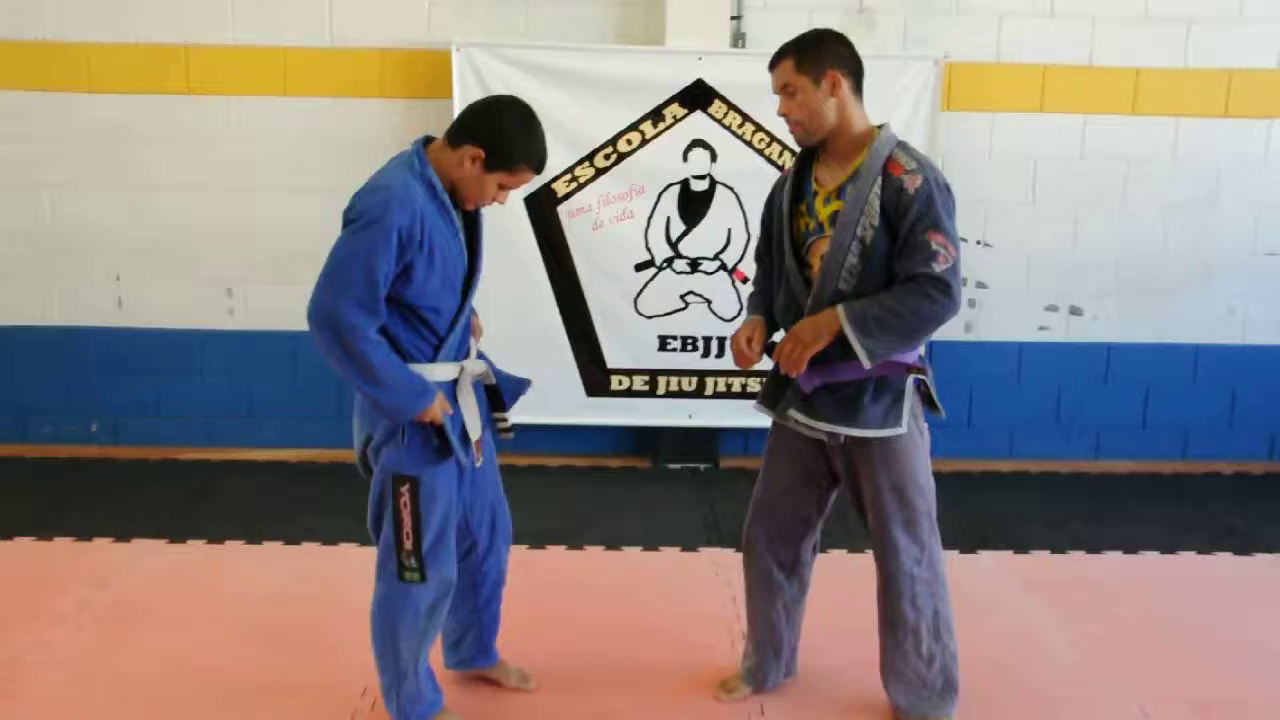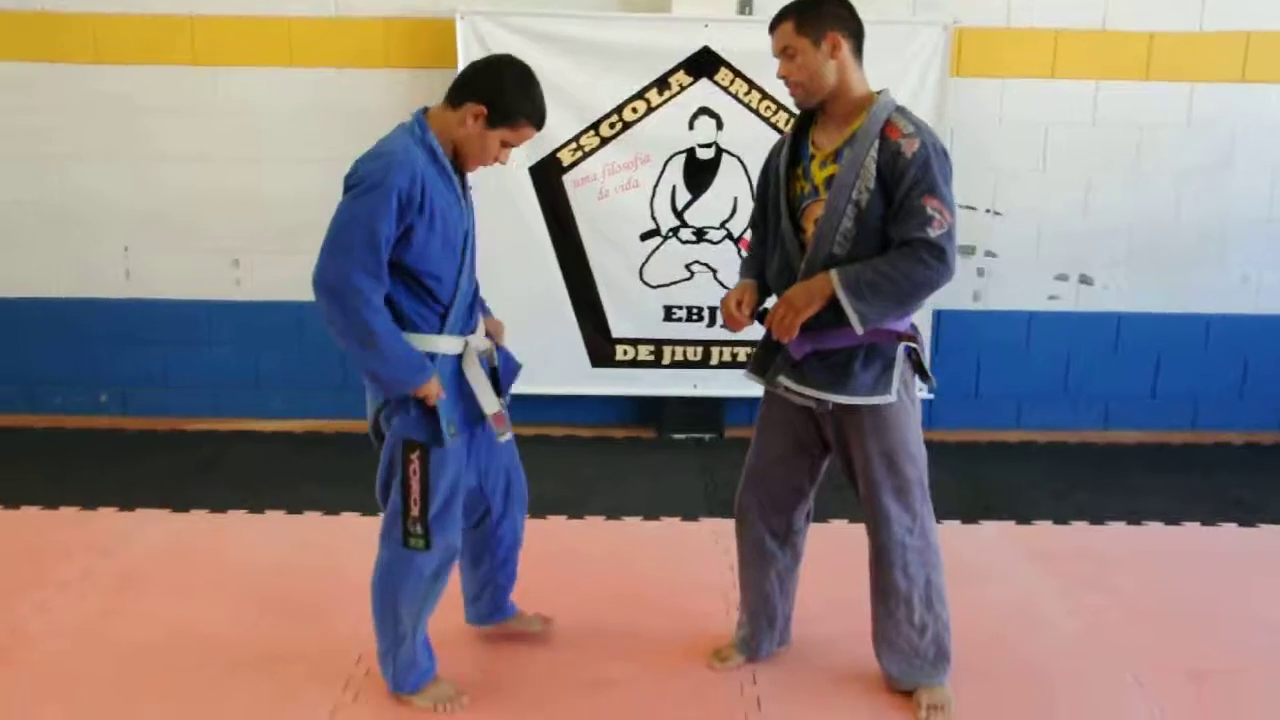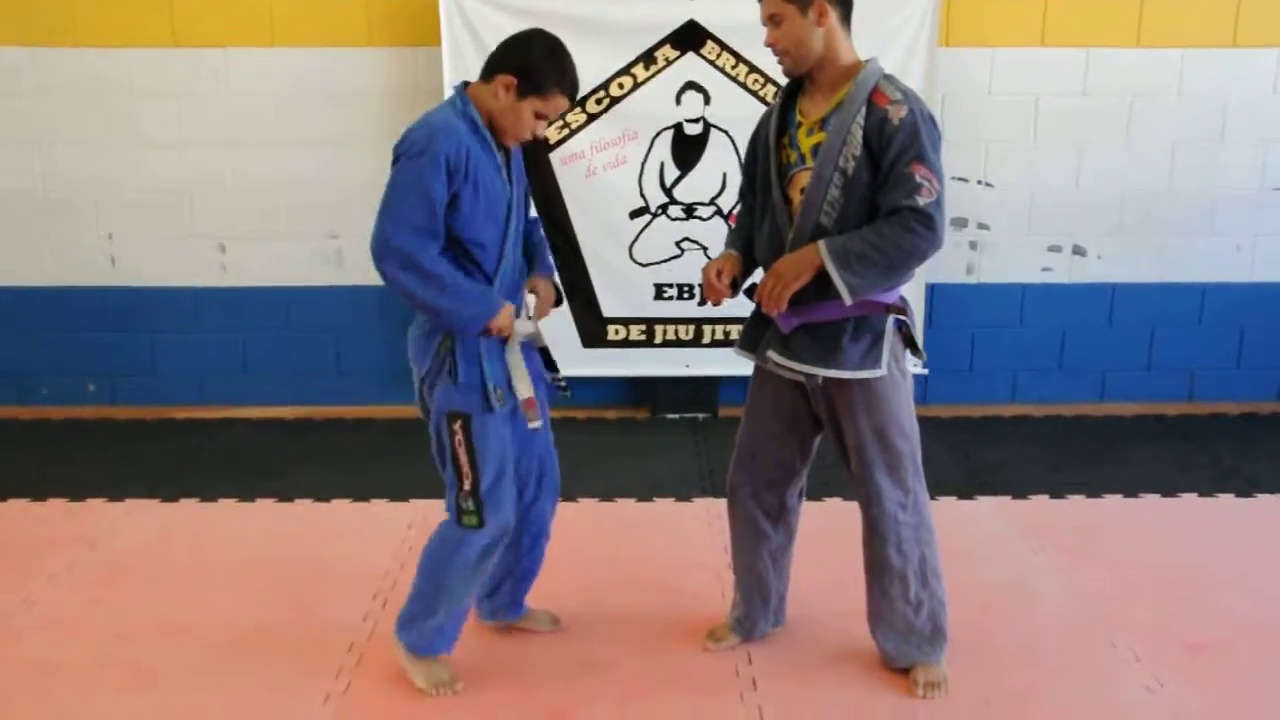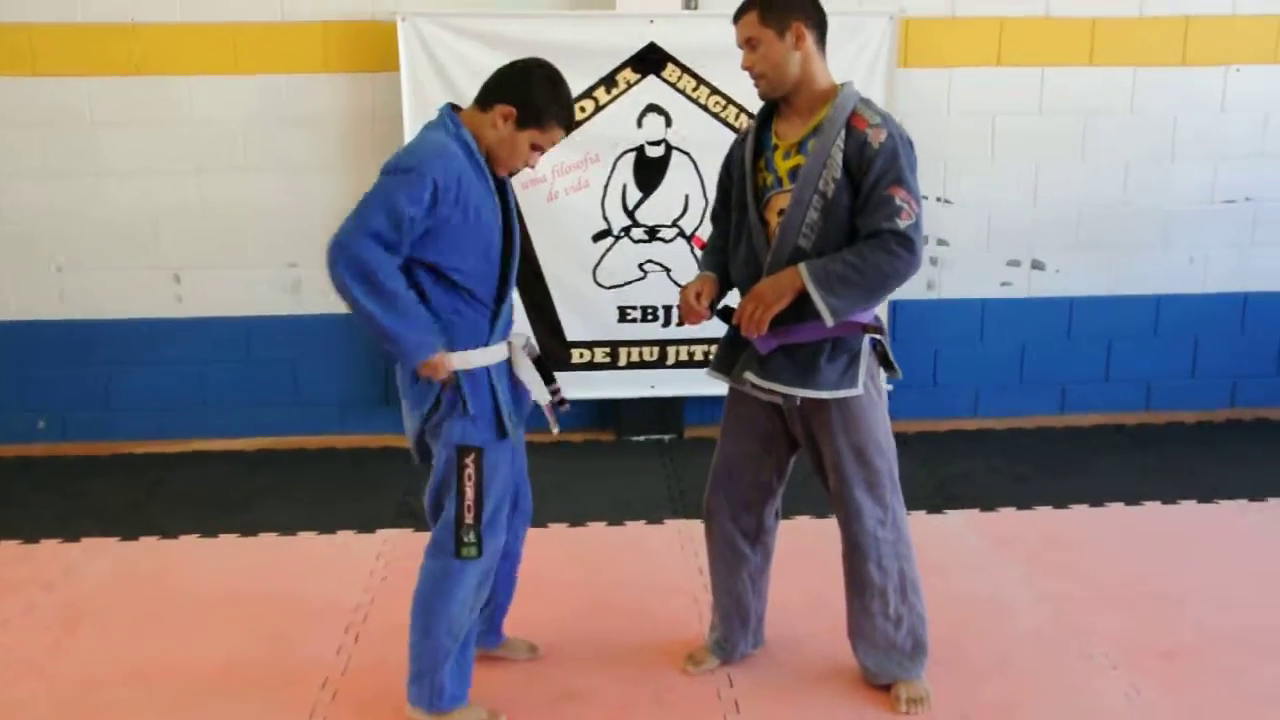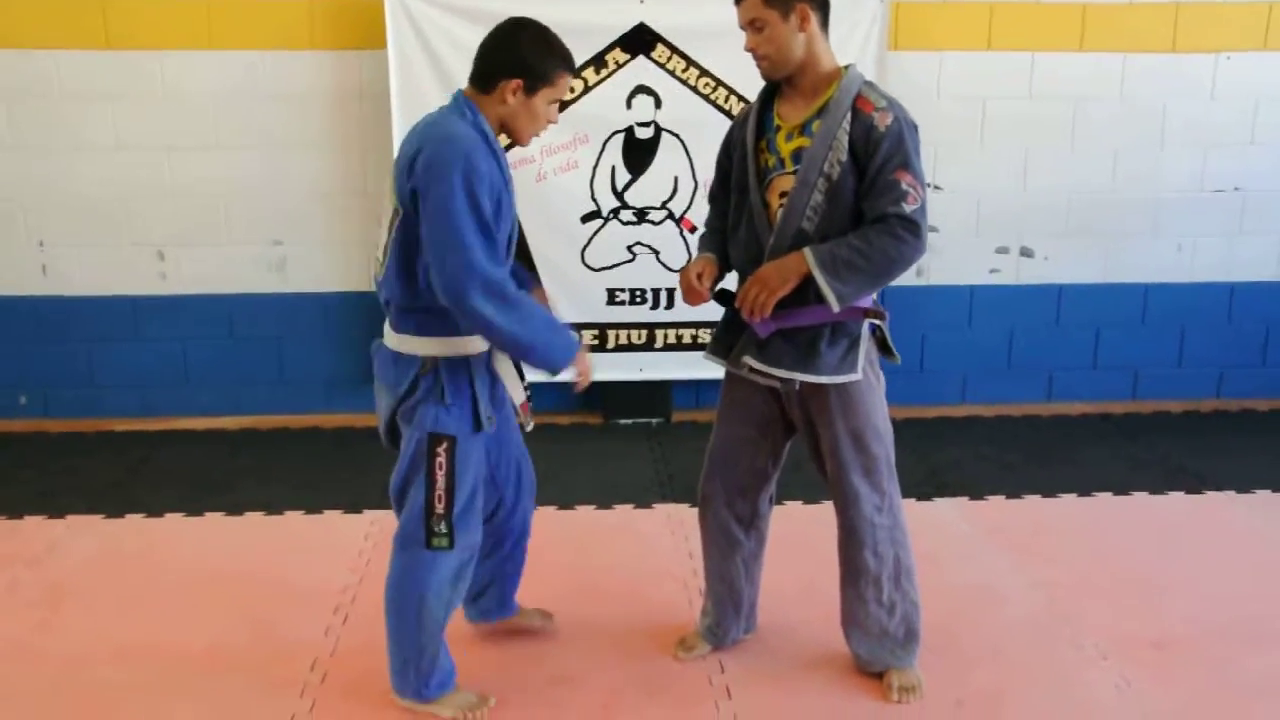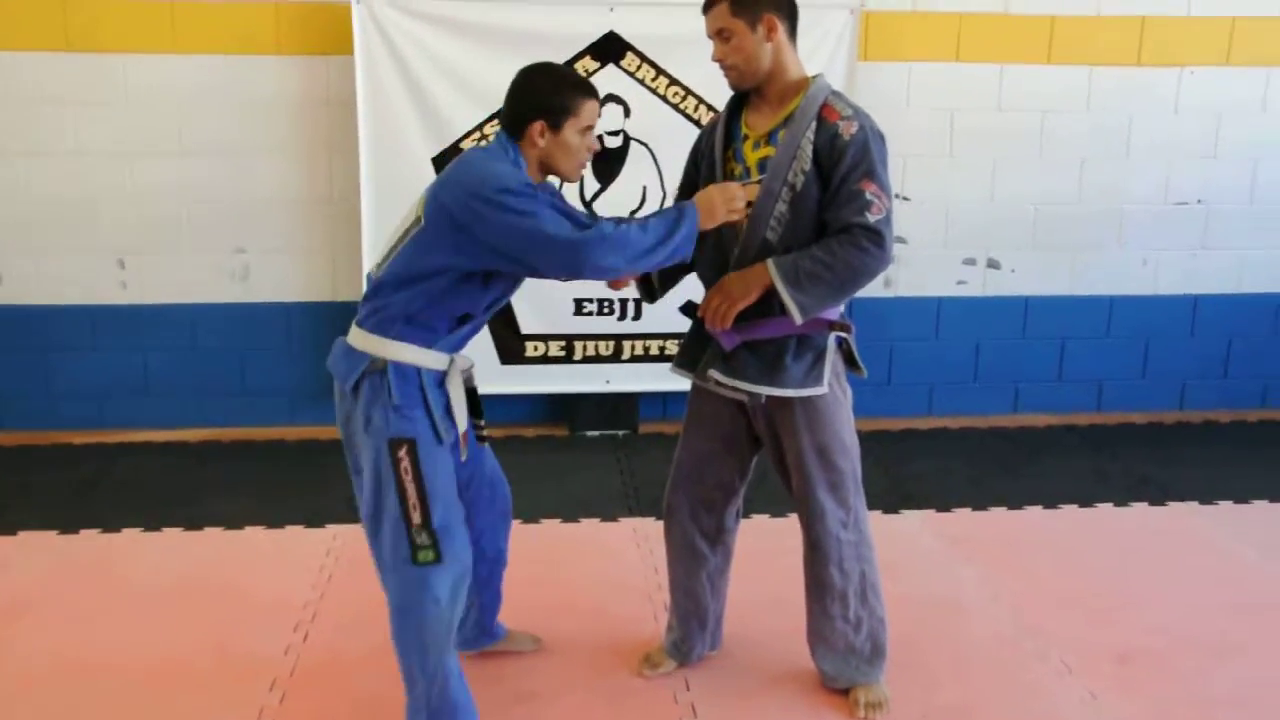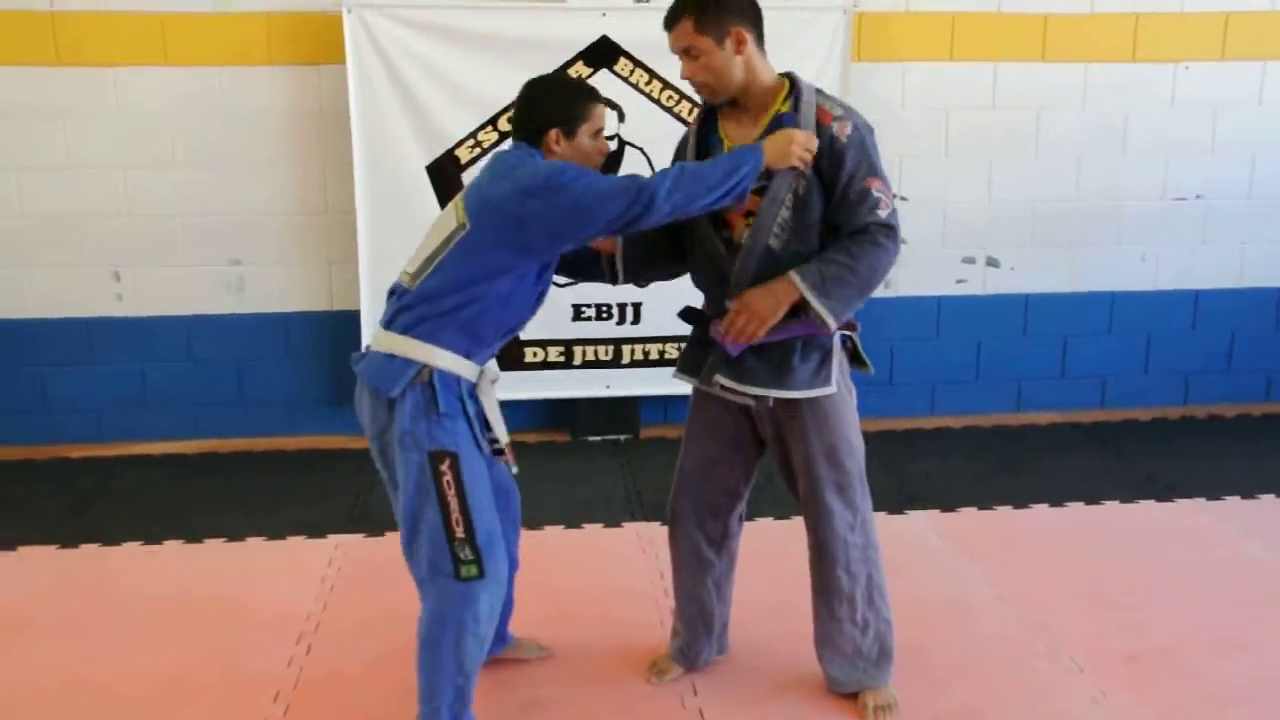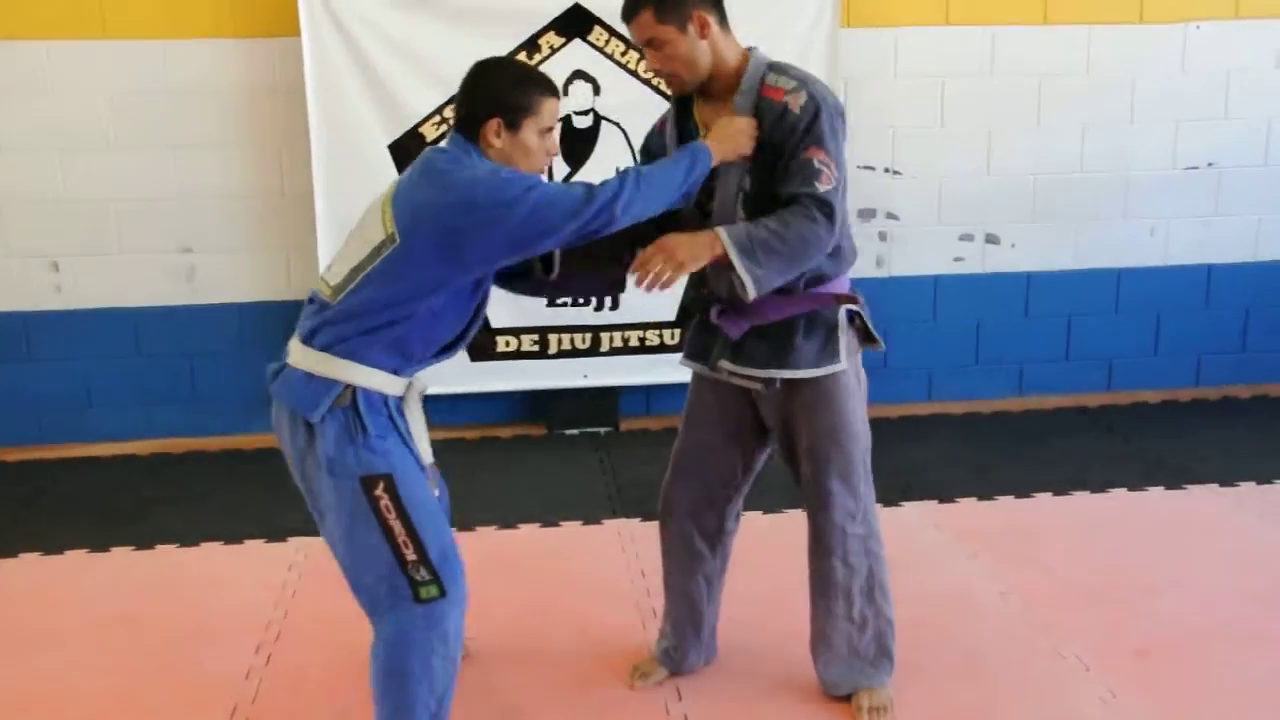
dt=0.5s
person 1, frame 1
left shoulder: (909, 180)
right shoulder: (793, 184)
left elbow: (937, 292)
left wrist: (836, 324)
right wrist: (758, 320)
left hip: (880, 401)
right hip: (802, 396)
left knee: (906, 557)
right knee: (771, 540)
right ankle: (765, 664)
person 1, frame 2
left shoulder: (906, 143)
right shoulder: (791, 146)
left elbow: (931, 257)
left wrist: (828, 288)
right wrist: (752, 284)
left hip: (870, 366)
right hip: (794, 360)
left knee: (898, 523)
right knee: (764, 507)
right ankle: (759, 632)
person 1, frame 3
left shoulder: (893, 113)
right shoulder: (779, 117)
left elbow: (918, 227)
left wrist: (818, 257)
right wrist: (735, 256)
left hip: (861, 338)
right hip: (783, 333)
left knee: (891, 499)
right knee: (756, 484)
left ankle: (915, 642)
right ankle: (755, 611)
person 1, frame 4
left shoulder: (870, 135)
right shoulder: (752, 141)
left elbow: (898, 249)
right elbow: (728, 230)
left wrist: (798, 281)
right wrist: (712, 277)
left hip: (836, 360)
right hip: (759, 355)
left knee: (869, 518)
right knee: (732, 507)
left ankle: (895, 660)
right ankle: (733, 634)
person 1, frame 5
left shoulder: (875, 119)
right shoulder: (751, 123)
left elbow: (902, 232)
right elbow: (725, 210)
left wrist: (801, 265)
right wrist: (710, 258)
left hip: (835, 344)
right hip: (755, 338)
left knee: (866, 504)
right knee: (727, 491)
left ankle: (888, 647)
right ankle: (724, 619)
person 1, frame 6
left shoulder: (843, 129)
right shoulder: (720, 132)
left elbow: (867, 244)
left wrist: (762, 278)
right wrist: (645, 266)
left hip: (803, 358)
right hip: (722, 352)
left knee: (832, 518)
right knee: (693, 505)
right ankle: (690, 635)
person 1, frame 7
left shoulder: (833, 129)
right shoulder: (698, 139)
left elbow: (876, 237)
right elbow: (679, 248)
left wrist: (788, 293)
right wrist: (614, 249)
left hip: (807, 362)
right hip: (723, 356)
left knee: (839, 519)
right knee: (698, 511)
right ankle: (697, 642)
person 1, frame 8
left shoulder: (797, 103)
right shoulder: (673, 128)
left elbow: (814, 222)
left wrist: (710, 244)
left hip: (810, 339)
right hip: (727, 346)
left knee: (838, 511)
right knee: (691, 504)
right ankle: (685, 644)
person 2, frame 1
left shoulder: (443, 188)
right shoulder: (392, 204)
right elbow: (335, 314)
left wrist: (463, 321)
right wrist: (414, 397)
left hip: (460, 396)
right hip: (411, 413)
left knee: (486, 535)
right knee: (421, 568)
left ankle: (473, 653)
person 2, frame 2
left shoulder: (444, 161)
right shoulder: (393, 170)
right elbow: (341, 281)
left wrist: (480, 316)
right wrist: (409, 375)
left hip: (469, 369)
right hip: (421, 383)
left knee: (501, 496)
right knee: (423, 536)
left ankle: (492, 608)
person 2, frame 3
left shoulder: (502, 141)
right shoulder: (437, 142)
right elbow: (398, 253)
left wrist: (540, 273)
right wrist: (486, 313)
left hip: (510, 343)
right hip: (461, 354)
left knee: (534, 489)
right knee: (483, 515)
left ankle: (503, 602)
right ankle: (421, 640)
person 2, frame 4
left shoulder: (475, 159)
right shoulder: (431, 164)
right elbow: (354, 256)
left wrist: (494, 328)
right wrist: (419, 347)
left hip: (491, 372)
right hip: (458, 384)
left knee: (506, 518)
right knee: (467, 542)
left ankle: (481, 633)
person 2, frame 5
left shoulder: (463, 139)
right shoulder: (455, 151)
right elbow: (469, 280)
left wrist: (538, 338)
right wrist: (560, 346)
left hip: (467, 359)
right hip: (435, 369)
left knee: (510, 487)
right knee: (439, 532)
left ankle: (492, 602)
person 2, frame 6
left shoulder: (515, 181)
right shoulder: (486, 185)
left elbow: (581, 232)
right elbow: (587, 250)
left wrist: (691, 215)
right wrist: (693, 218)
left hip: (428, 376)
right hip: (390, 381)
left knee: (486, 504)
right knee: (434, 556)
left ankle: (477, 628)
person 2, frame 7
left shoulder: (520, 182)
right shoulder: (536, 185)
right elbow: (651, 199)
right wrist: (761, 155)
left hip: (433, 381)
right hip: (418, 390)
left knee: (495, 508)
right knee: (468, 568)
left ankle: (486, 638)
person 2, frame 8
left shoulder: (449, 179)
right shoulder: (475, 194)
left elbow: (530, 263)
right elbow: (601, 208)
right wrist: (709, 151)
left hip: (351, 394)
right hip: (341, 407)
left knee: (421, 509)
right knee: (429, 589)
left ankle: (419, 645)
